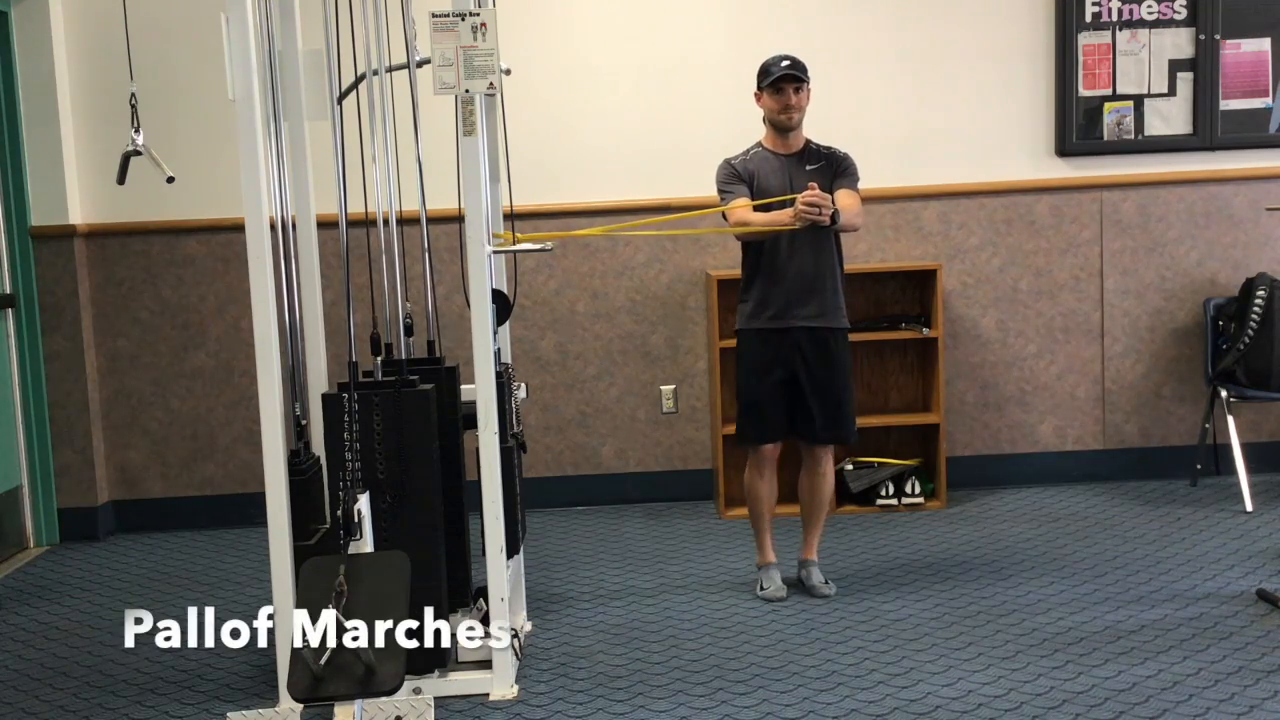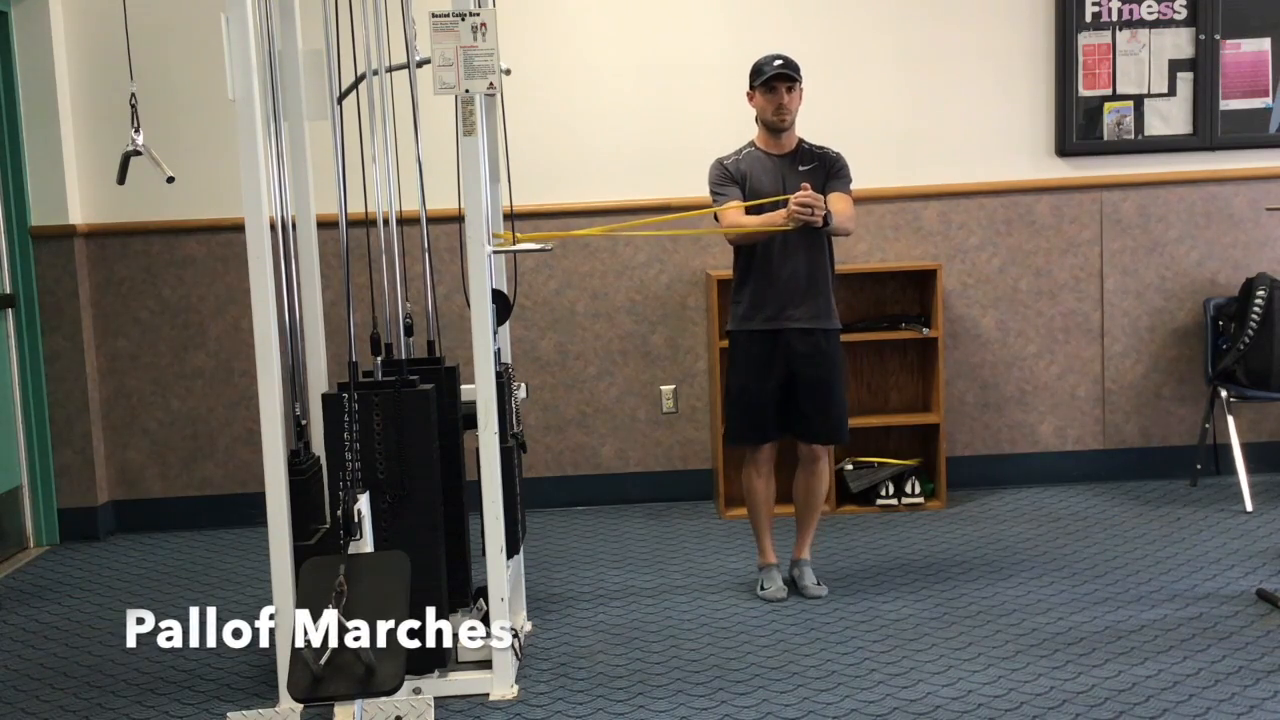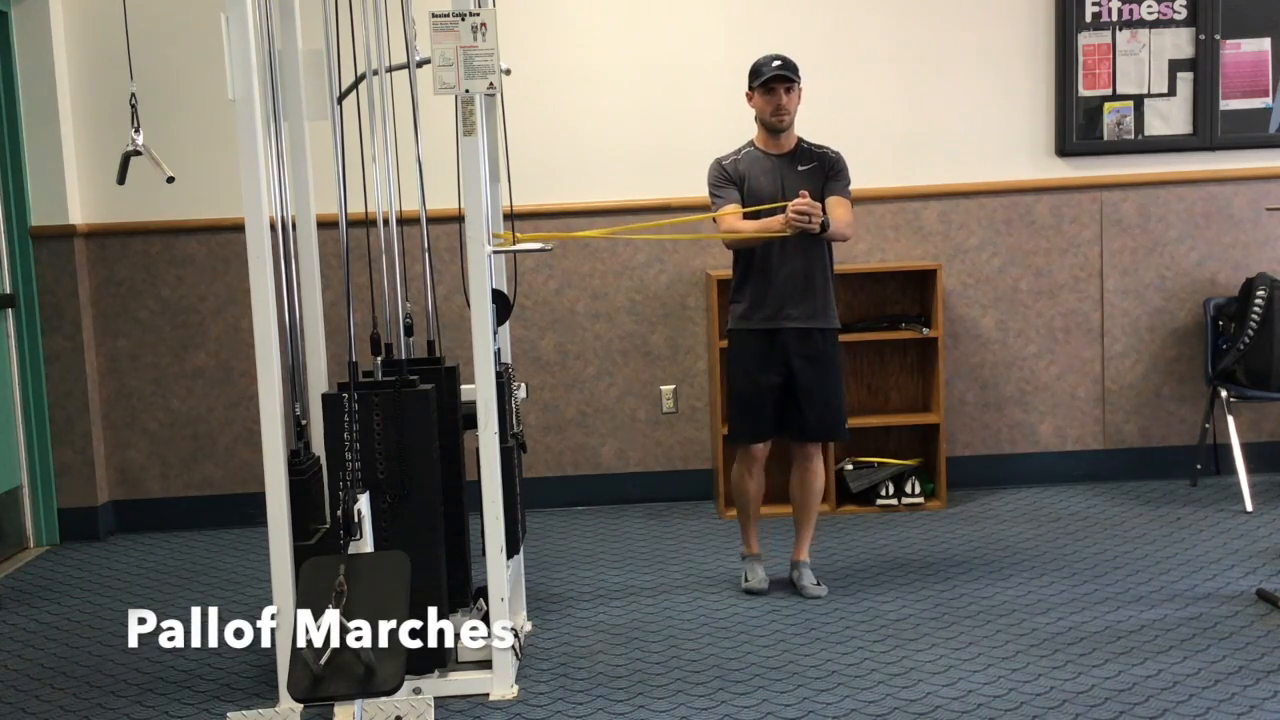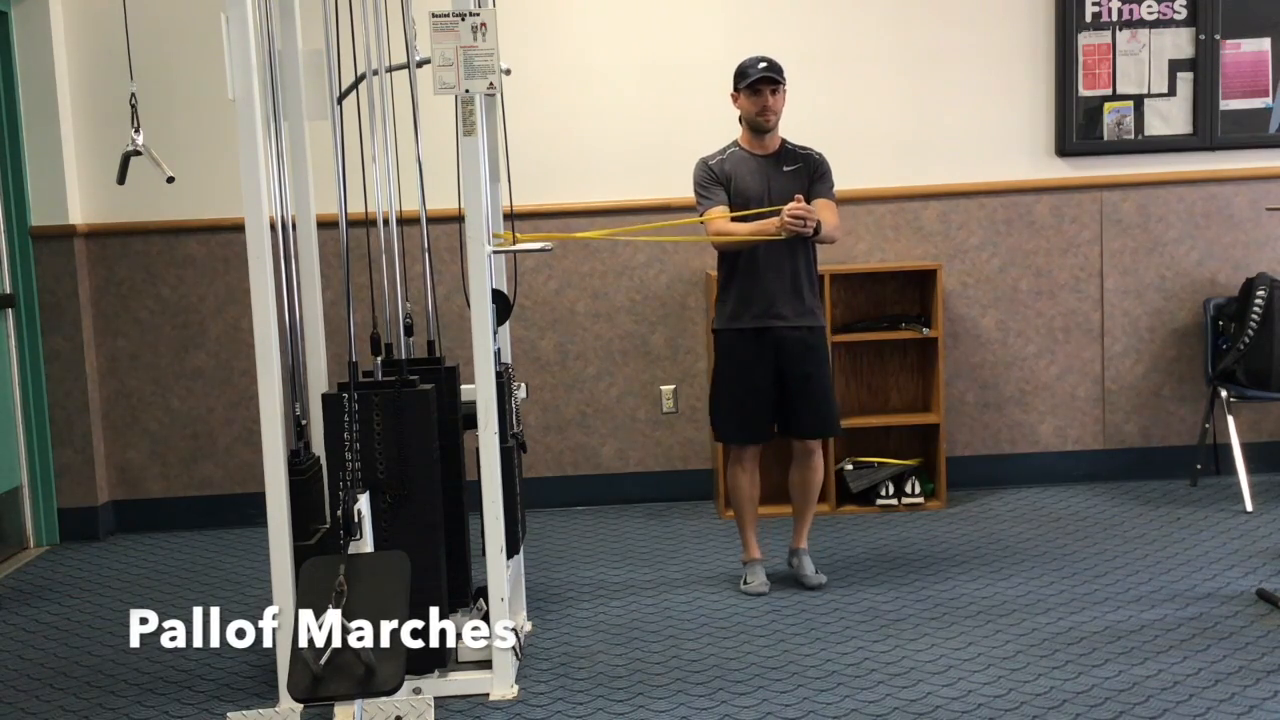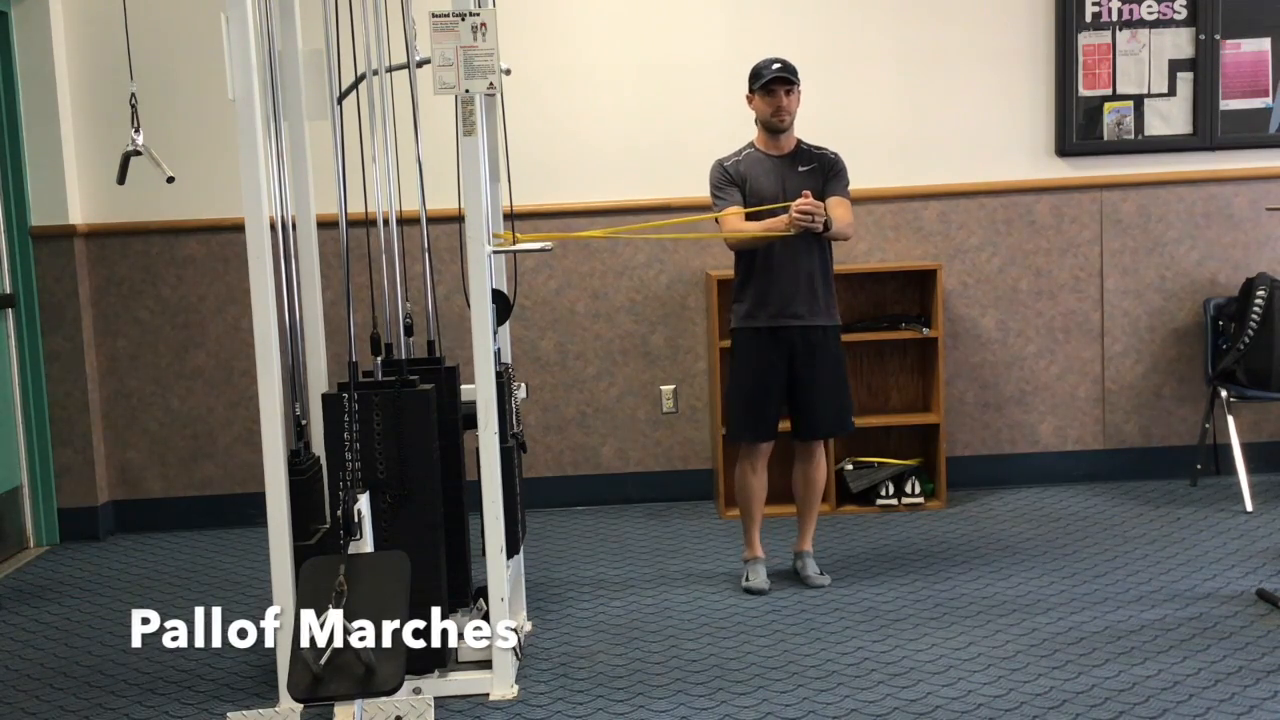
dt=0.4s
person 1, frame 1
left shoulder: (836, 162)
right shoulder: (737, 168)
left elbow: (854, 217)
right elbow: (742, 224)
left wrist: (829, 213)
right wrist: (792, 214)
left hip: (824, 325)
right hip: (763, 326)
left knee: (820, 450)
right knee: (764, 449)
left ankle: (810, 559)
right ankle: (766, 561)
person 1, frame 2
left shoulder: (828, 162)
right shoulder: (729, 168)
left elbow: (847, 222)
right elbow: (734, 228)
left wrist: (821, 215)
right wrist: (784, 216)
left hip: (816, 325)
right hip: (755, 326)
left knee: (816, 449)
right knee: (760, 450)
left ankle: (803, 559)
right ankle: (768, 563)
person 1, frame 3
left shoulder: (828, 162)
right shoulder: (728, 168)
left elbow: (845, 227)
right elbow: (732, 232)
left wrist: (818, 222)
right wrist: (783, 222)
left hip: (814, 325)
right hip: (753, 327)
left knee: (809, 447)
right knee: (751, 448)
left ankle: (802, 560)
right ankle: (752, 553)
person 1, frame 4
left shoulder: (810, 163)
right shoulder: (714, 168)
left elbow: (832, 229)
right elbow: (720, 234)
left wrist: (811, 226)
right wrist: (777, 225)
left hip: (801, 323)
right hip: (742, 326)
left knee: (810, 443)
right knee: (744, 447)
left ankle: (800, 547)
right ankle: (752, 557)
person 1, frame 5
left shoulder: (826, 162)
right shoulder: (729, 169)
left elbow: (845, 226)
right elbow: (734, 233)
left wrist: (820, 222)
right wrist: (785, 221)
left hip: (816, 320)
right hip: (757, 323)
left knee: (812, 441)
right knee: (755, 445)
left ankle: (804, 550)
right ankle: (753, 555)
